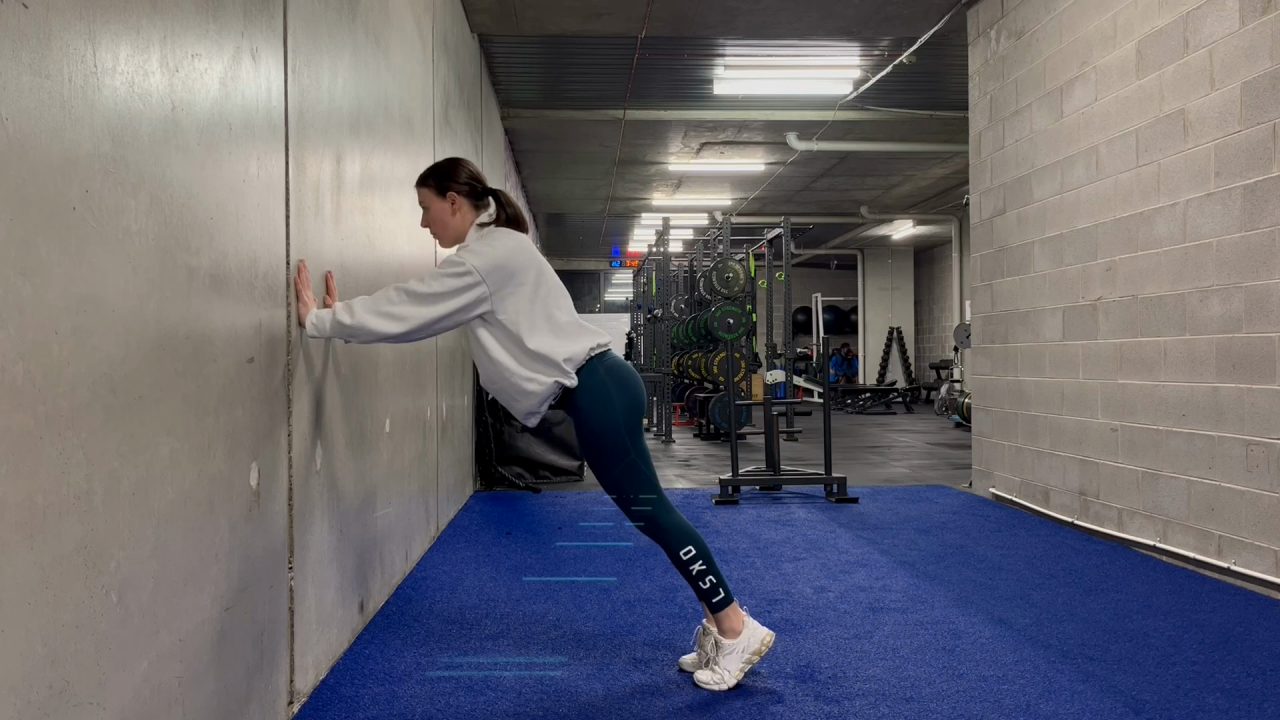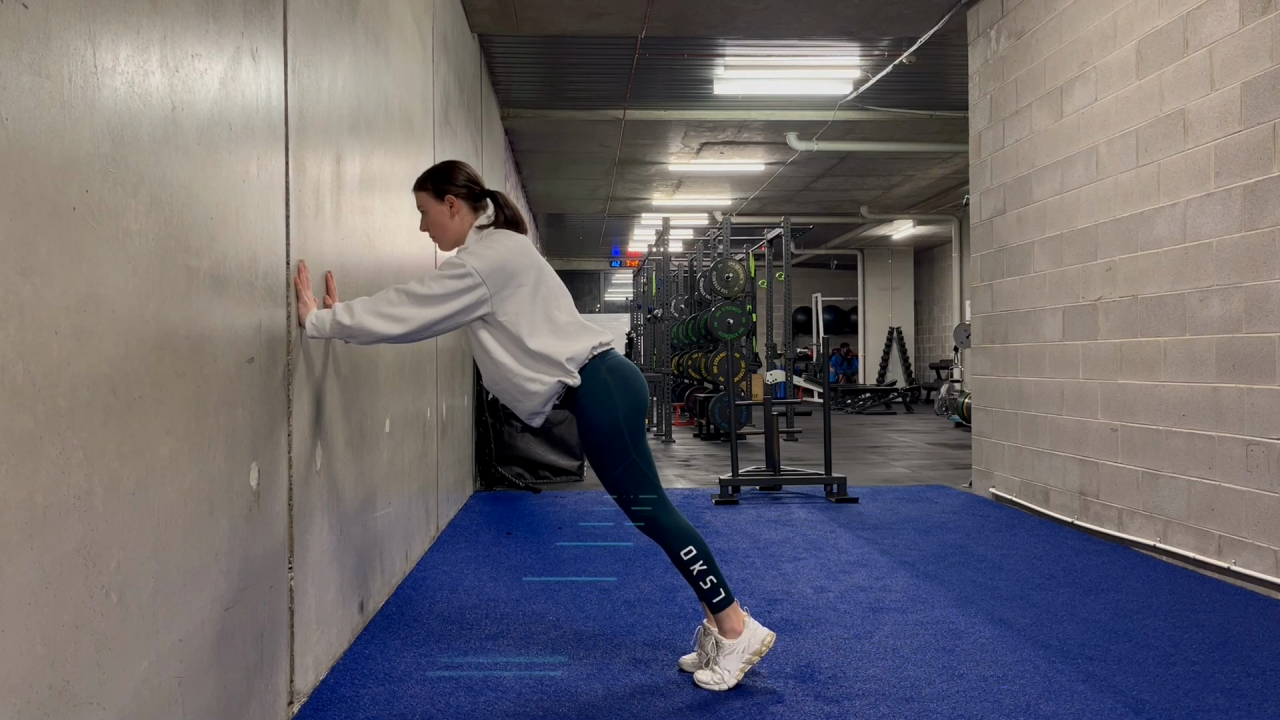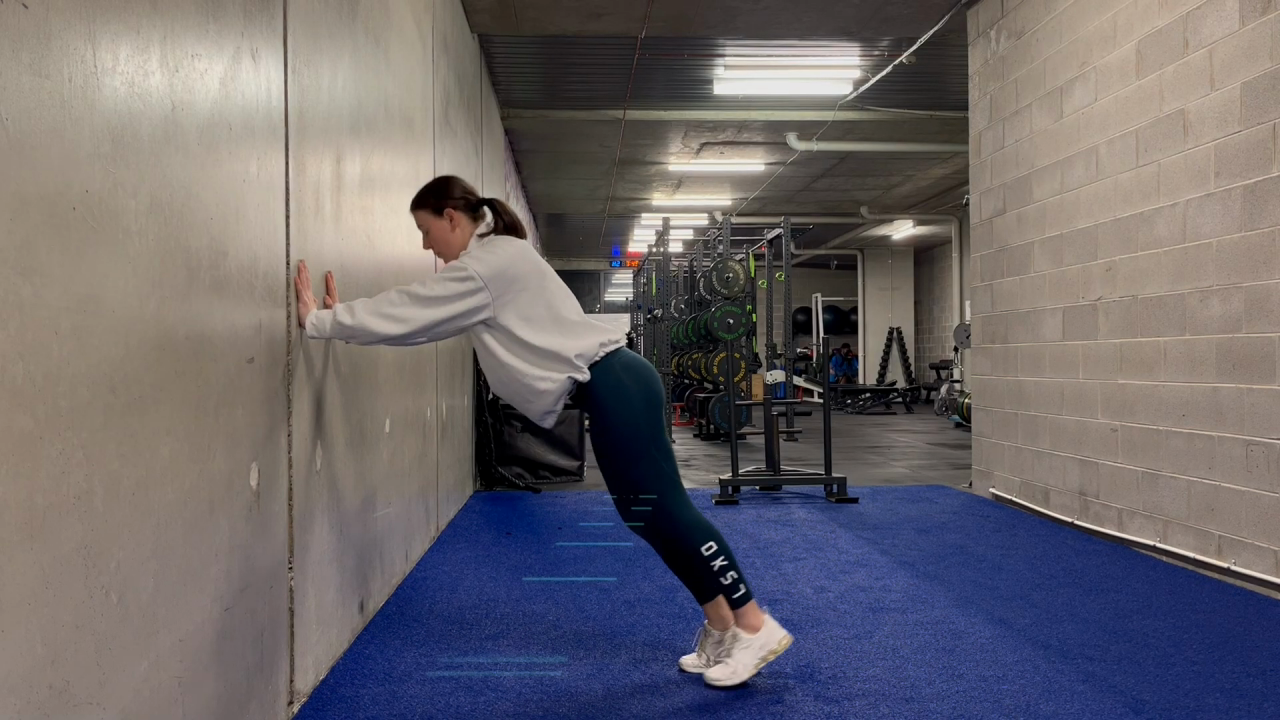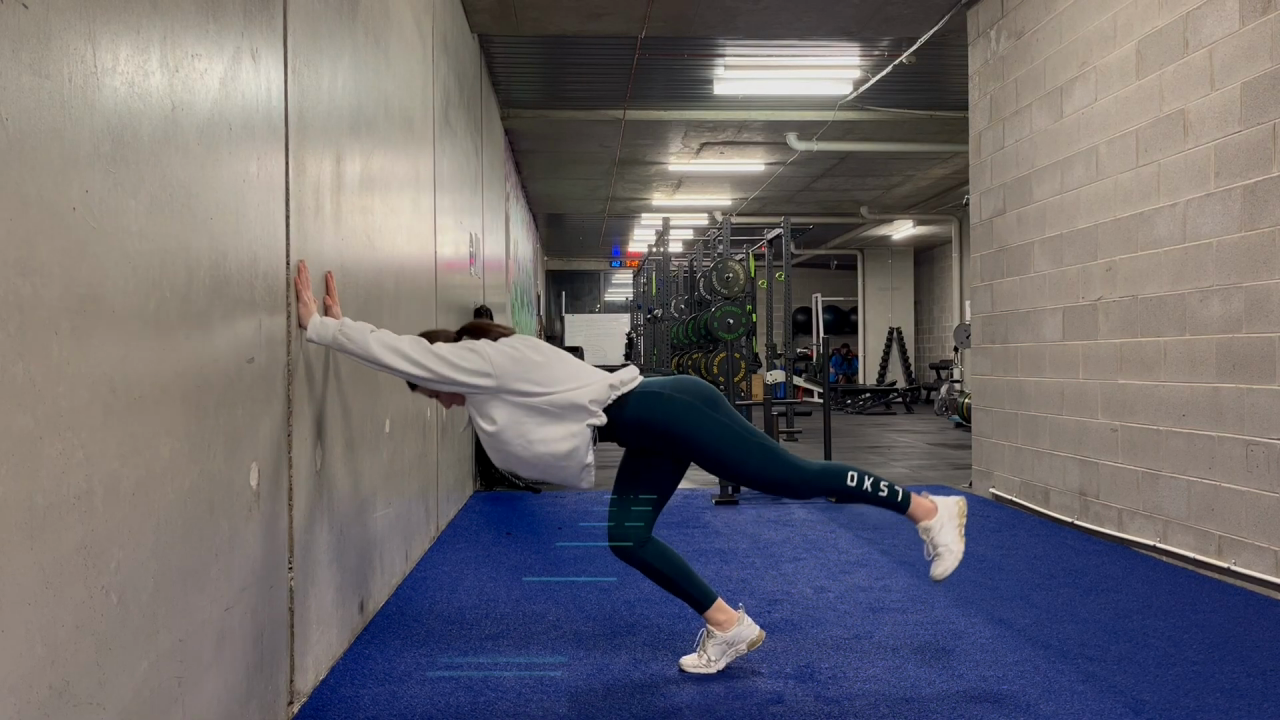
dt=0.7s
person 1, frame 1
left shoulder: (487, 256)
right shoulder: (494, 252)
left elbow: (407, 310)
right elbow: (416, 311)
left wrist: (319, 320)
right wrist: (345, 317)
left hip: (595, 390)
right hip: (594, 388)
left knee: (647, 510)
right knee: (645, 510)
left ankle: (736, 628)
right ankle: (720, 626)
person 1, frame 2
left shoulder: (487, 258)
right shoulder: (493, 254)
left elbow: (407, 311)
right elbow: (416, 311)
left wrist: (318, 320)
right wrist: (344, 315)
left hip: (599, 388)
right hip: (599, 387)
left knee: (649, 510)
right knee: (646, 510)
left ankle: (738, 629)
right ankle: (720, 623)
person 1, frame 3
left shoulder: (487, 265)
right shoulder: (495, 261)
left elbow: (408, 314)
right elbow: (415, 316)
left wrist: (317, 320)
right wrist: (343, 315)
left hip: (615, 386)
right hip: (607, 388)
left knee: (665, 508)
right knee: (643, 516)
left ankle: (755, 627)
right ankle: (723, 625)
person 1, frame 4
left shoulder: (486, 362)
right shoulder: (488, 368)
left elbow: (403, 350)
right elbow: (408, 355)
left wrist: (321, 325)
right wrist: (337, 326)
left hip: (667, 413)
right hip: (654, 430)
left knee: (792, 478)
right knee: (628, 536)
left ankle: (930, 509)
right ankle: (728, 625)
